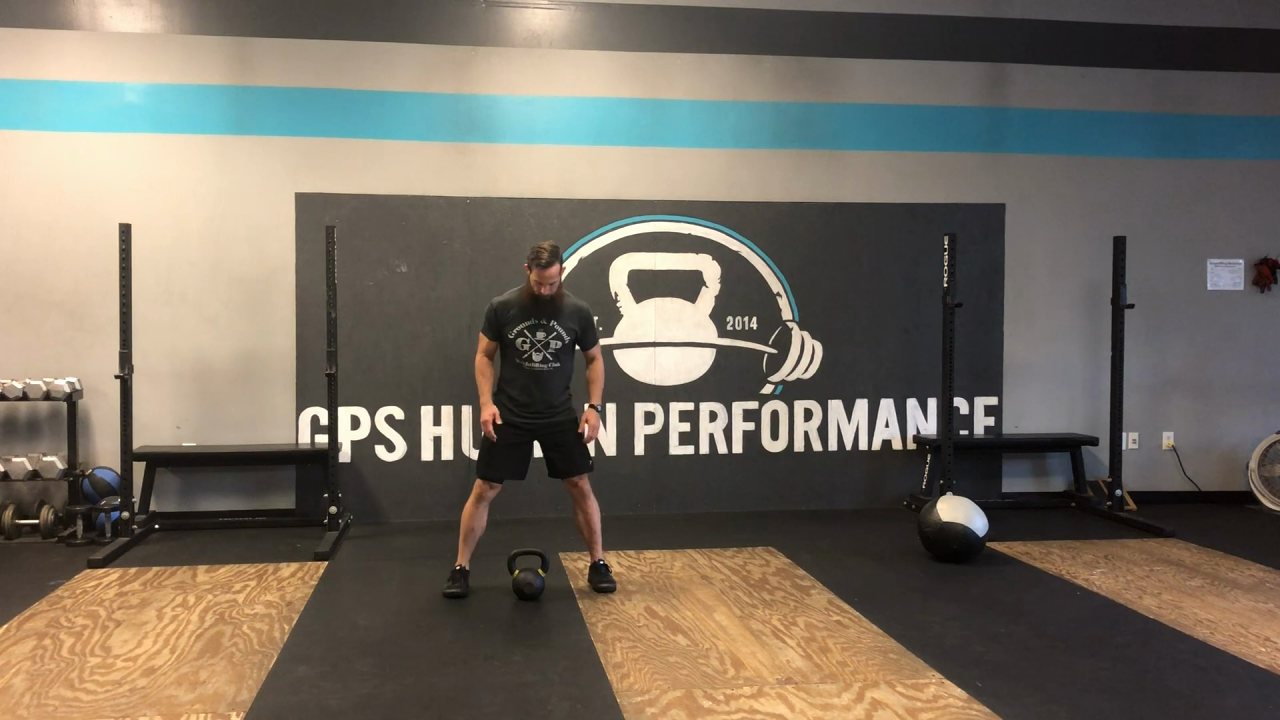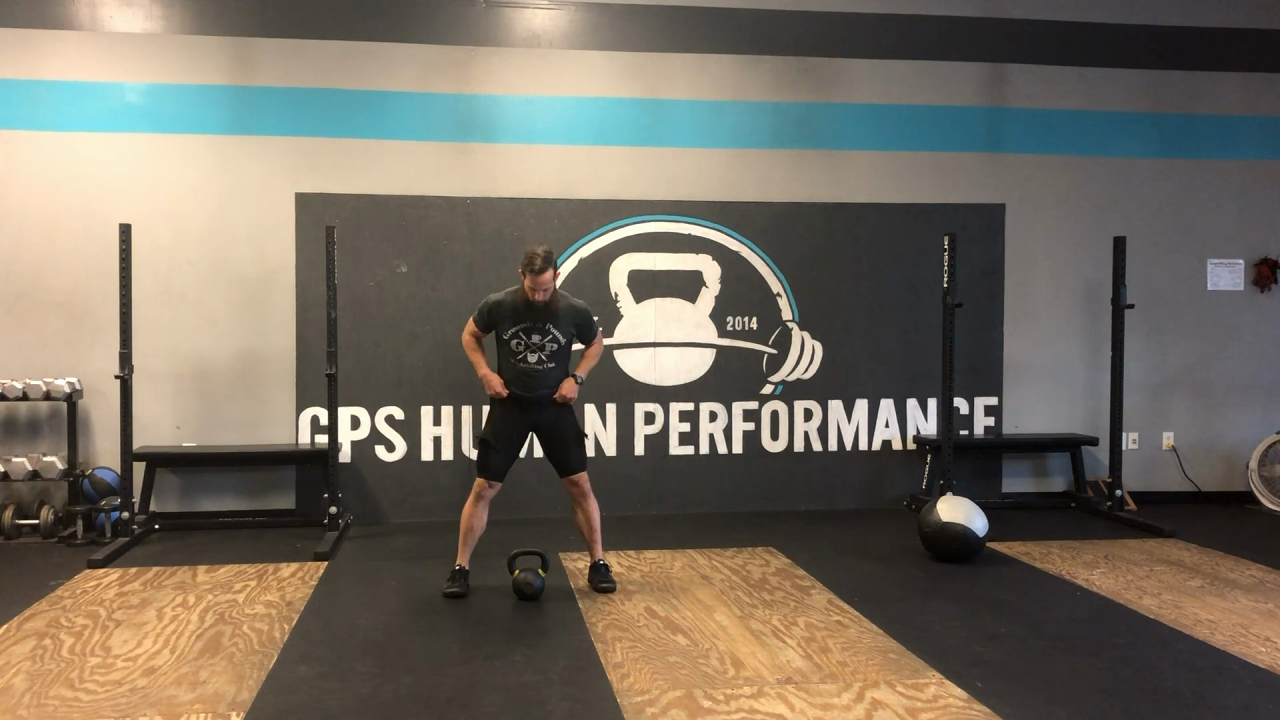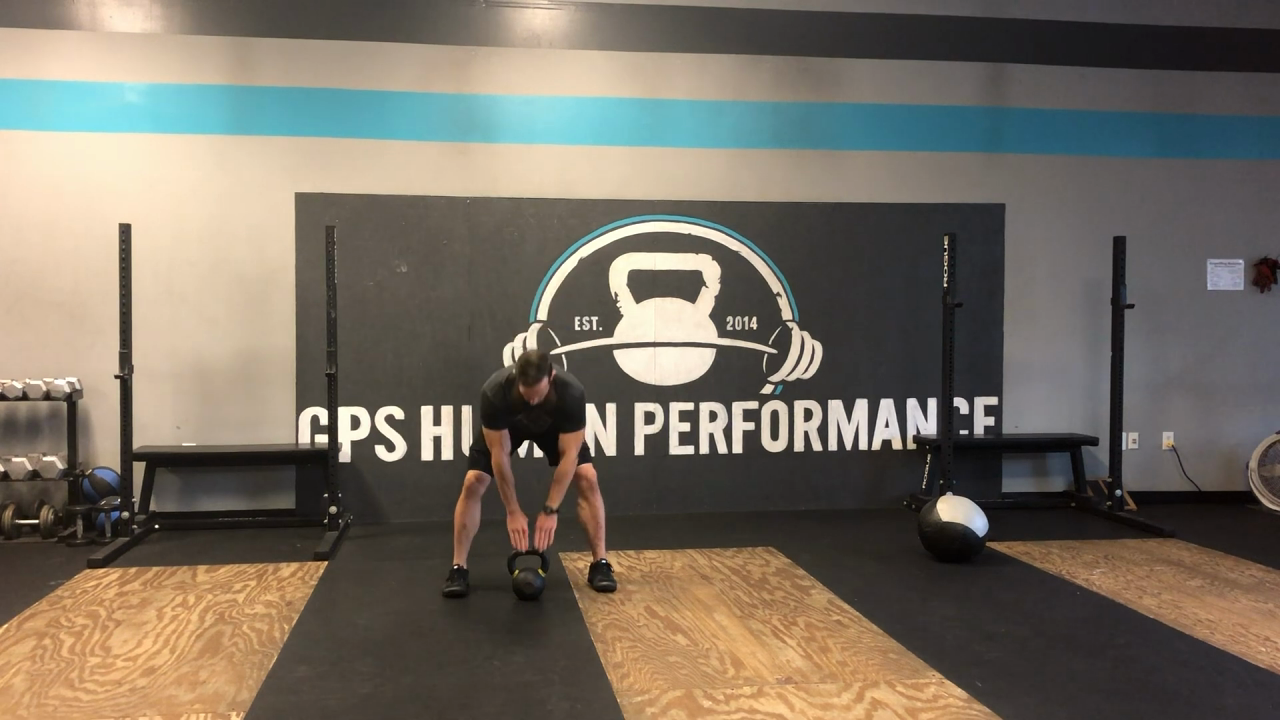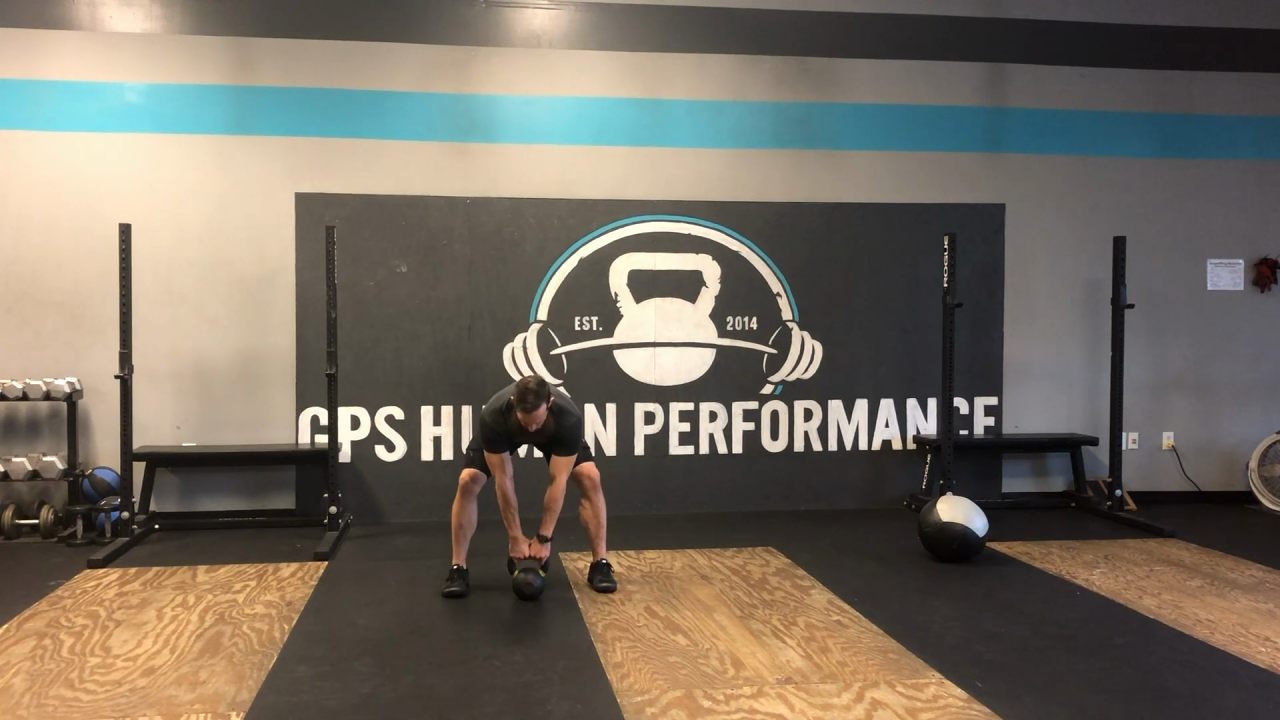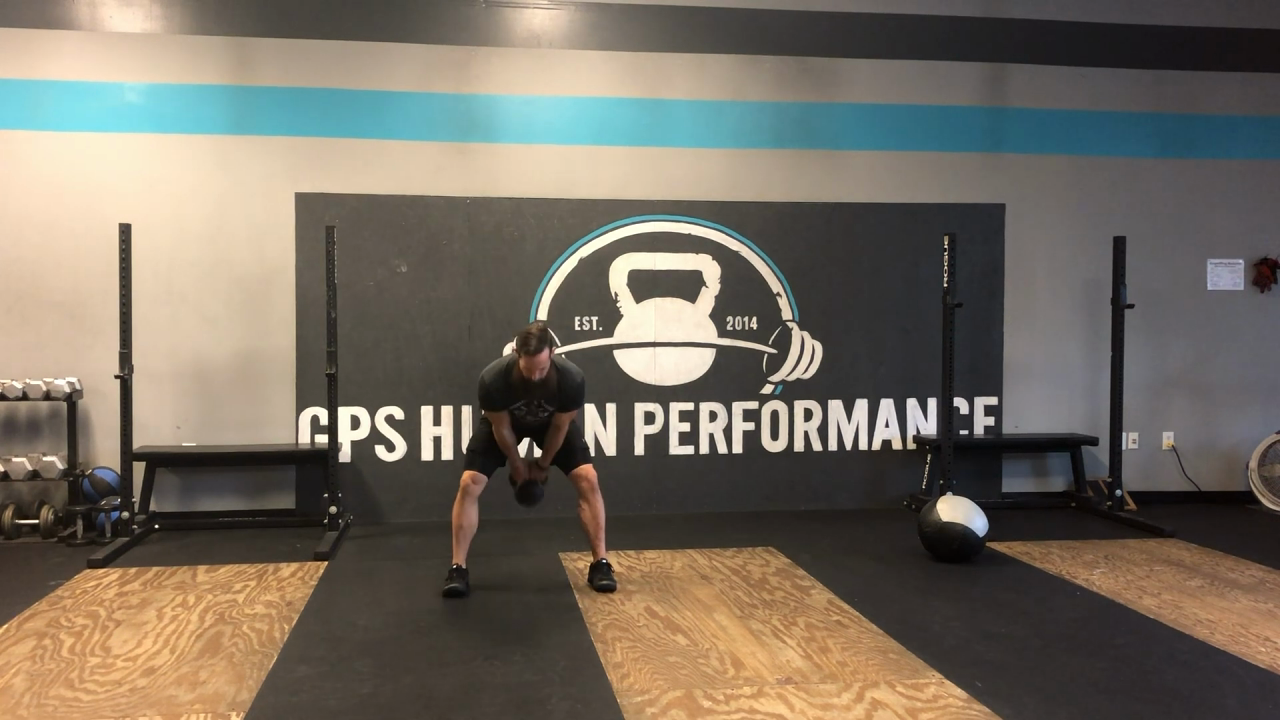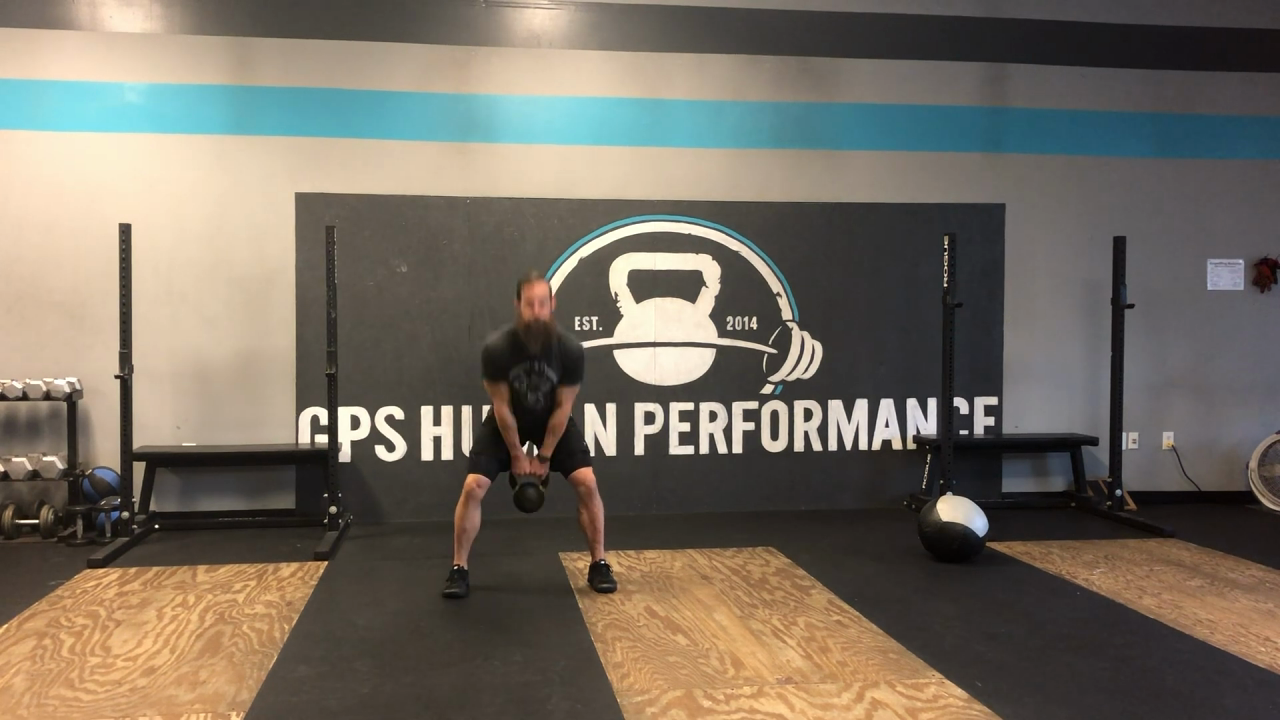
dt=0.5s
person 1, frame 1
left shoulder: (578, 312)
right shoulder: (502, 307)
left elbow: (594, 359)
right elbow: (484, 356)
left wrist: (594, 405)
right wrist: (486, 403)
left hip: (559, 416)
right hip: (509, 417)
left knee: (581, 487)
right knee: (484, 490)
left ankle: (598, 564)
right ankle: (460, 569)
person 1, frame 2
left shoulder: (575, 310)
right shoulder: (497, 304)
left elbow: (596, 344)
right elbow: (469, 336)
left wrist: (577, 377)
right wrist: (485, 373)
left hip: (555, 407)
right hip: (508, 406)
left knee: (580, 484)
right knee: (484, 489)
left ankle: (598, 564)
right ankle: (460, 569)
person 1, frame 3
left shoulder: (571, 392)
right shoulder: (494, 392)
left elbow: (569, 454)
right elbow: (500, 454)
left wrist: (550, 511)
right wrist: (514, 513)
left hip: (552, 427)
right hip: (507, 427)
left knee: (588, 478)
right knee: (473, 482)
left ankle: (600, 564)
right ankle: (459, 568)
person 1, frame 4
left shoulder: (569, 418)
right shoulder: (493, 417)
left elbow: (558, 482)
right elbow: (503, 480)
left wrist: (544, 538)
right wrist: (515, 537)
left hip: (554, 433)
right hip: (505, 433)
left knee: (590, 478)
right knee: (468, 481)
left ankle: (600, 564)
right ankle: (458, 569)
person 1, frame 5
left shoulder: (572, 378)
right shoulder: (493, 379)
left elbow: (560, 427)
right elbow: (501, 429)
left wrist: (542, 465)
right wrist: (517, 465)
left hip: (552, 420)
right hip: (504, 420)
left knee: (588, 479)
right knee: (470, 483)
left ankle: (600, 563)
right ankle: (458, 568)
person 1, frame 6
left shoulder: (569, 349)
right shoulder: (496, 348)
left elbow: (563, 408)
right elbow: (502, 407)
left wrist: (545, 455)
right wrist: (517, 455)
left hip: (552, 425)
right hip: (508, 423)
left knee: (586, 483)
right knee: (473, 487)
left ankle: (599, 565)
right ankle: (459, 569)
